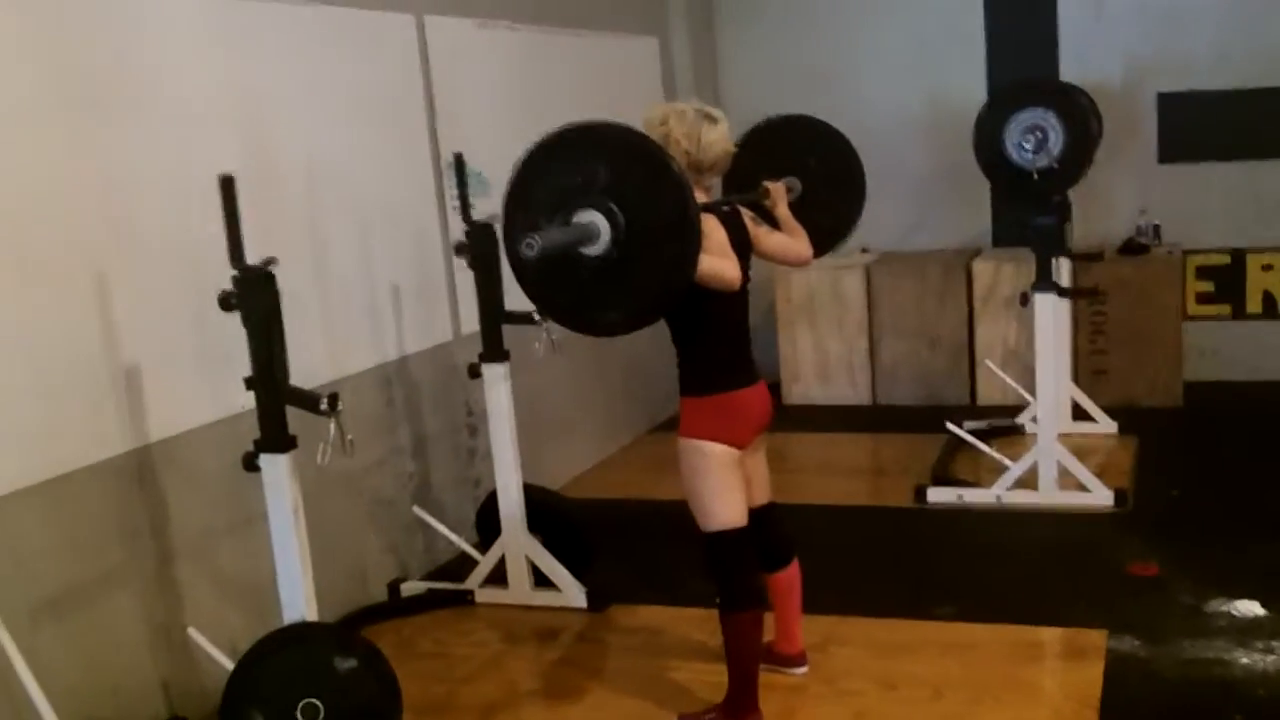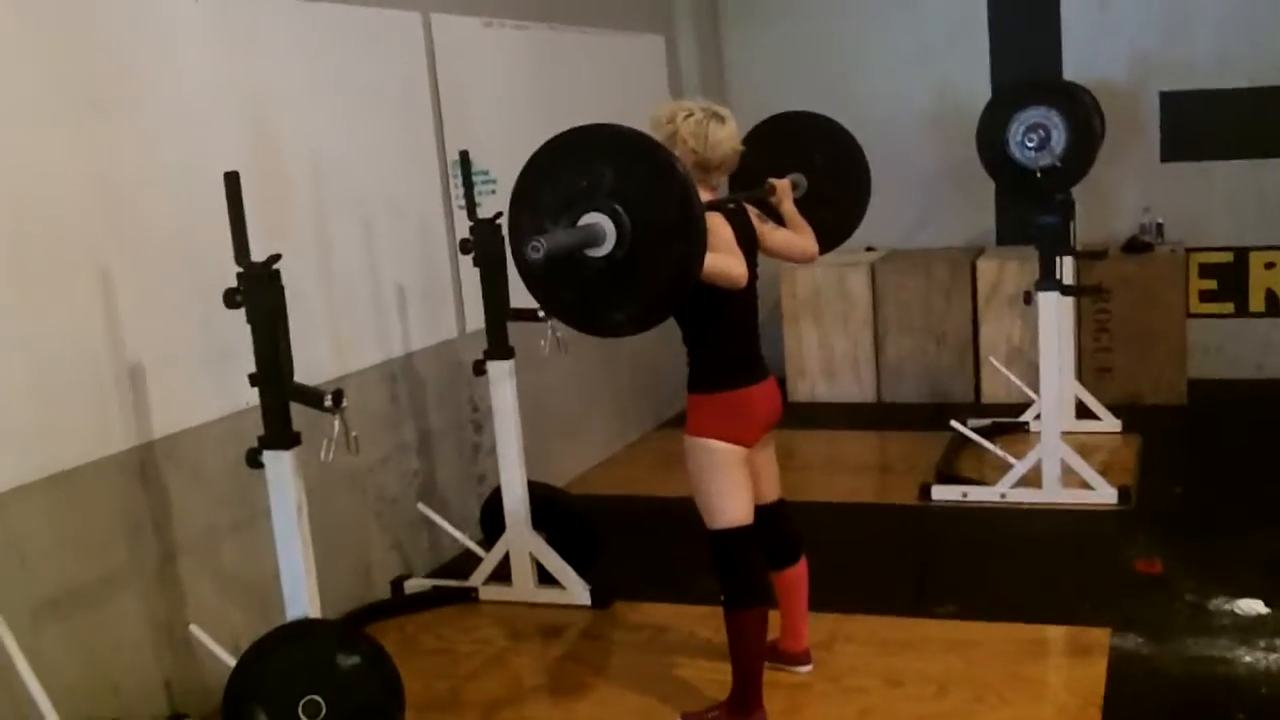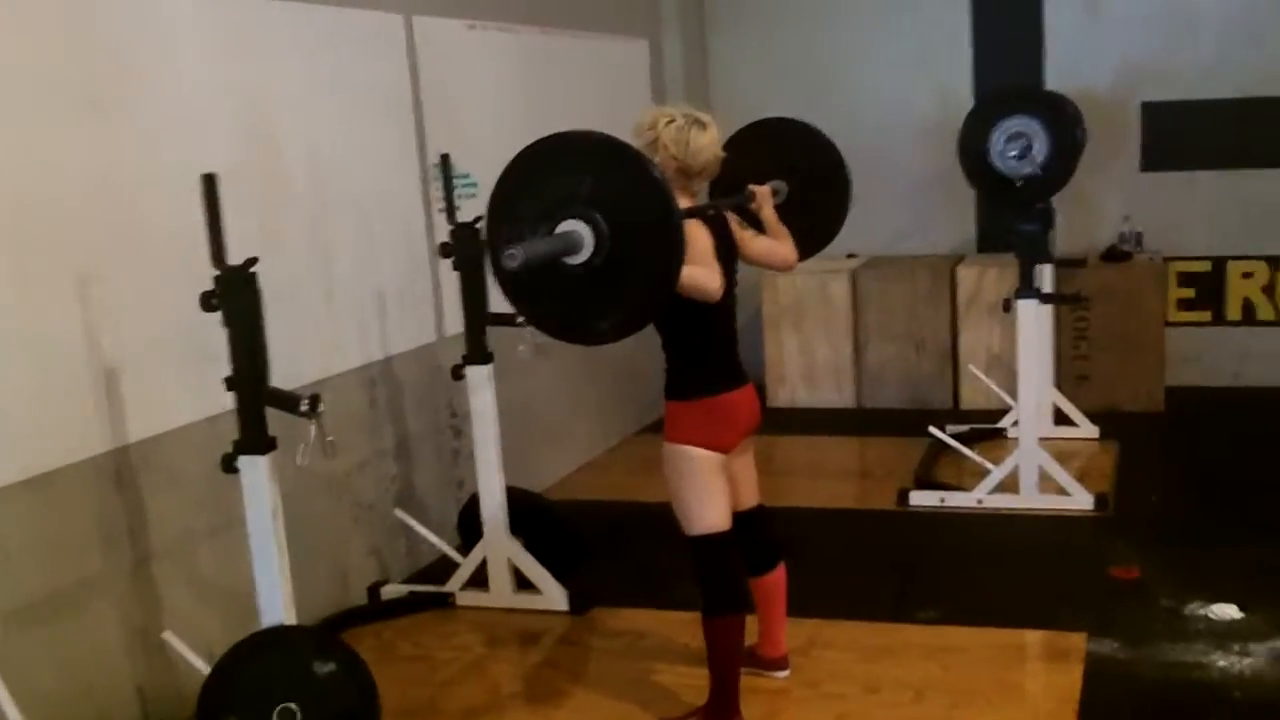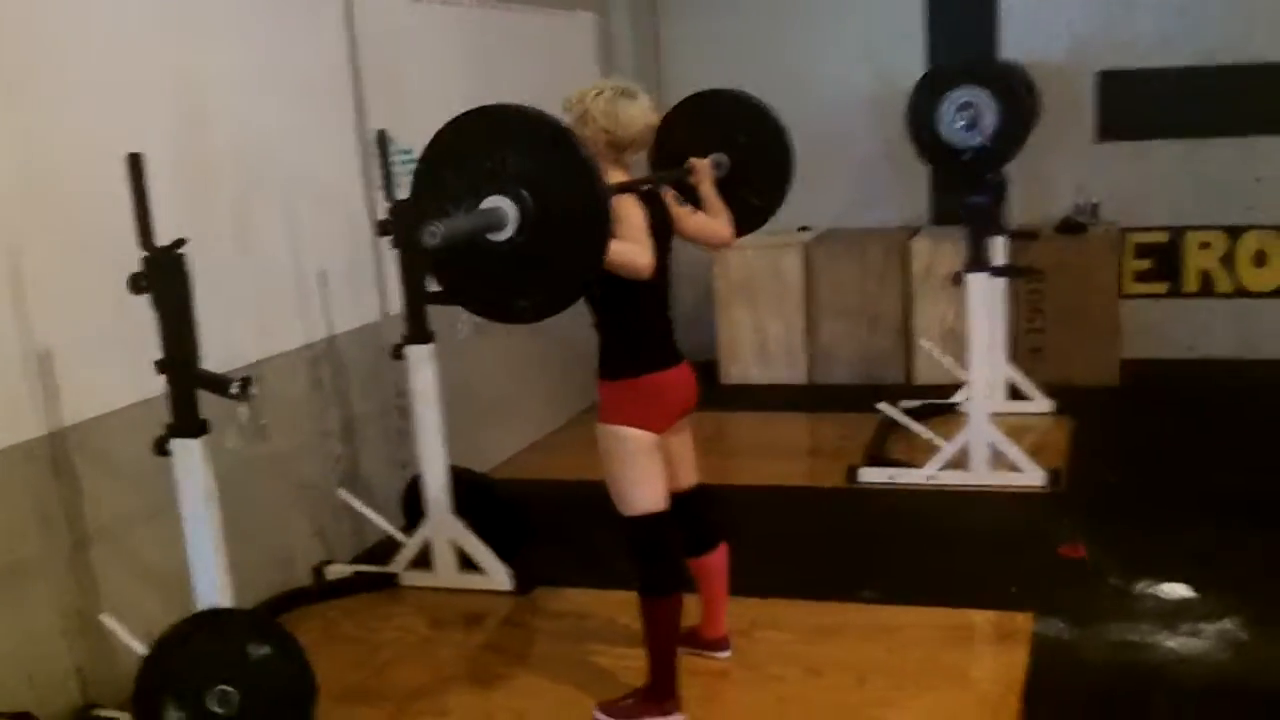
dt=0.3s
person 1, frame 1
left shoulder: (690, 222)
right shoulder: (732, 215)
left elbow: (726, 273)
right elbow: (800, 250)
right wrist: (779, 204)
left hip: (713, 407)
right hip: (748, 392)
left knee: (728, 553)
right knee: (763, 525)
right ankle: (788, 646)
person 1, frame 2
left shoulder: (700, 221)
right shoulder: (740, 213)
left elbow: (733, 273)
right elbow: (807, 247)
right wrist: (785, 200)
left hip: (721, 404)
right hip: (758, 390)
left knee: (735, 552)
right knee: (773, 523)
right ankle: (793, 644)
person 1, frame 3
left shoulder: (681, 228)
right shoulder: (720, 220)
left elbow: (708, 284)
right elbow: (785, 256)
right wrist: (765, 209)
left hip: (698, 411)
right hip: (735, 397)
left knee: (714, 557)
right knee: (751, 529)
right ankle: (771, 649)
person 1, frame 4
left shoulder: (618, 204)
right shoulder: (657, 196)
left elbow: (639, 262)
right elbow: (723, 232)
right wrist: (705, 183)
left hip: (633, 390)
right hip: (672, 376)
left knee: (650, 538)
right knee: (692, 509)
right ankle: (713, 630)
